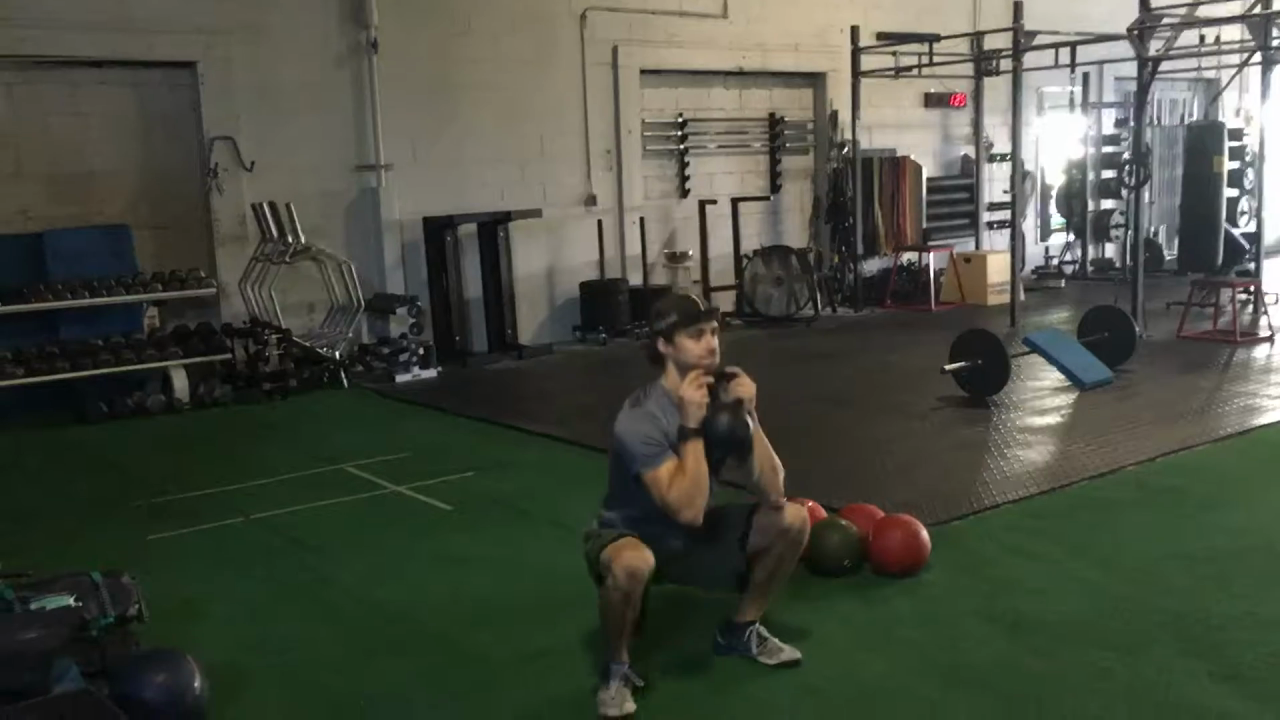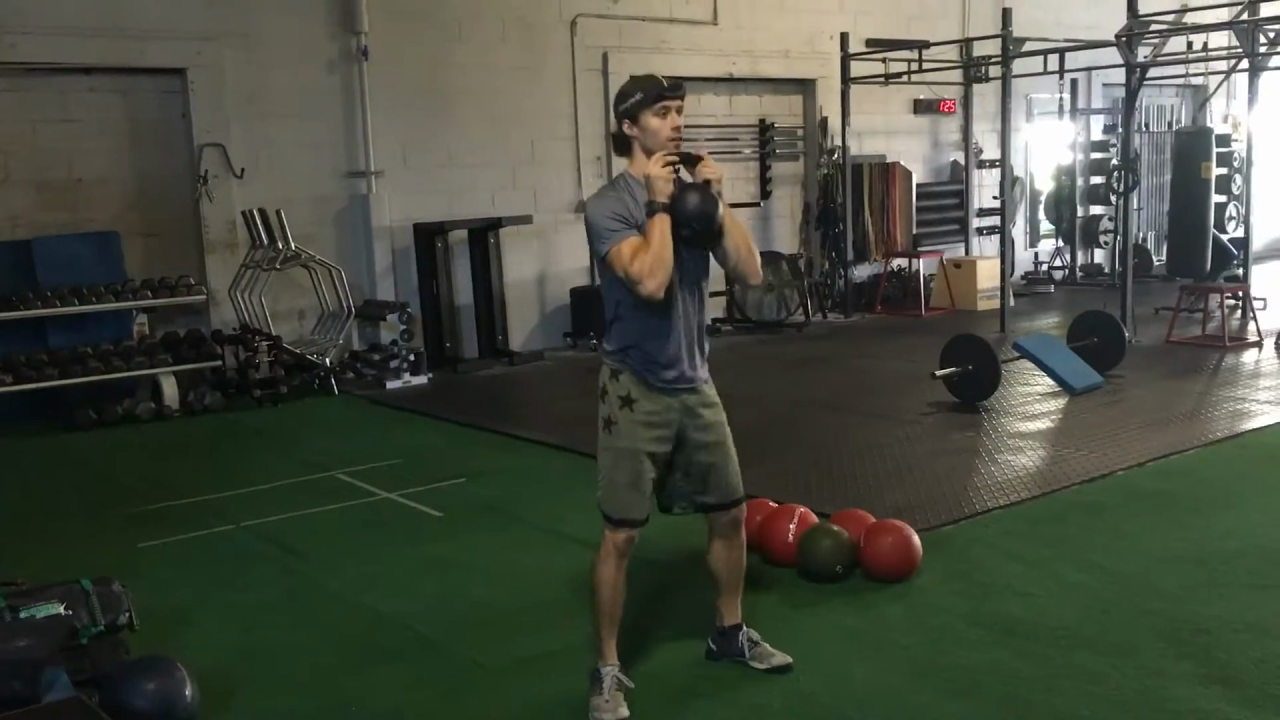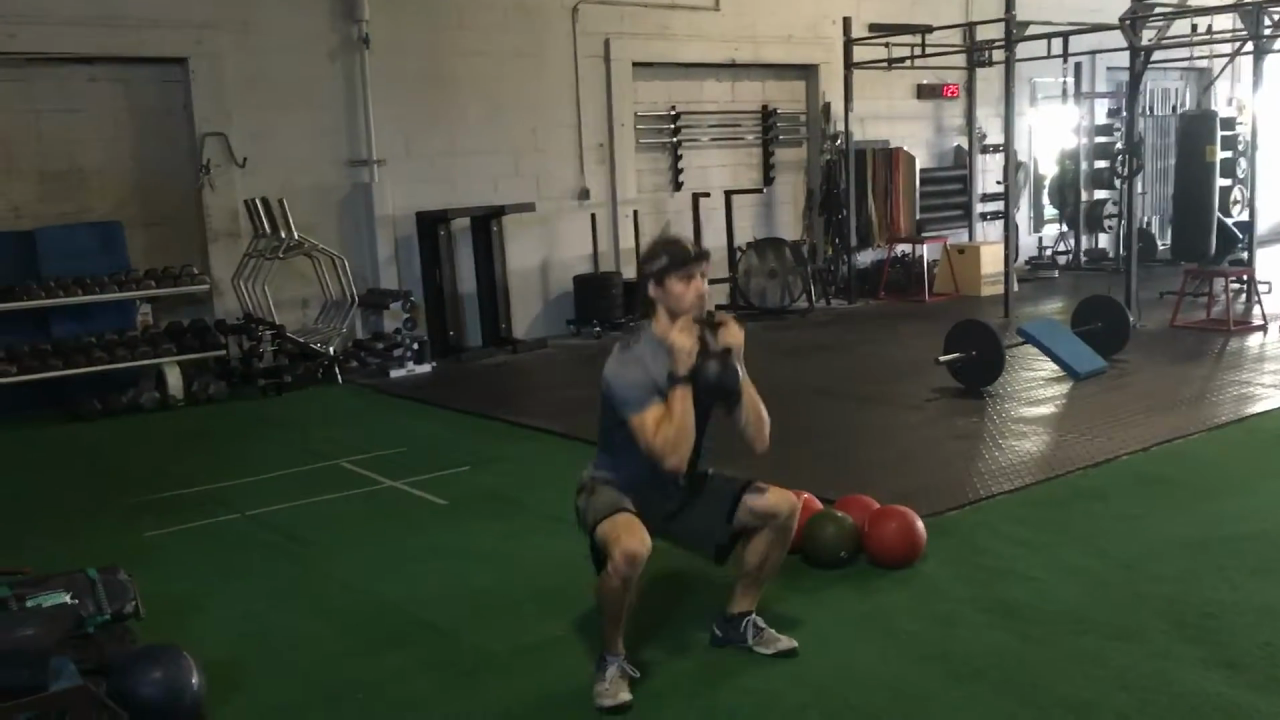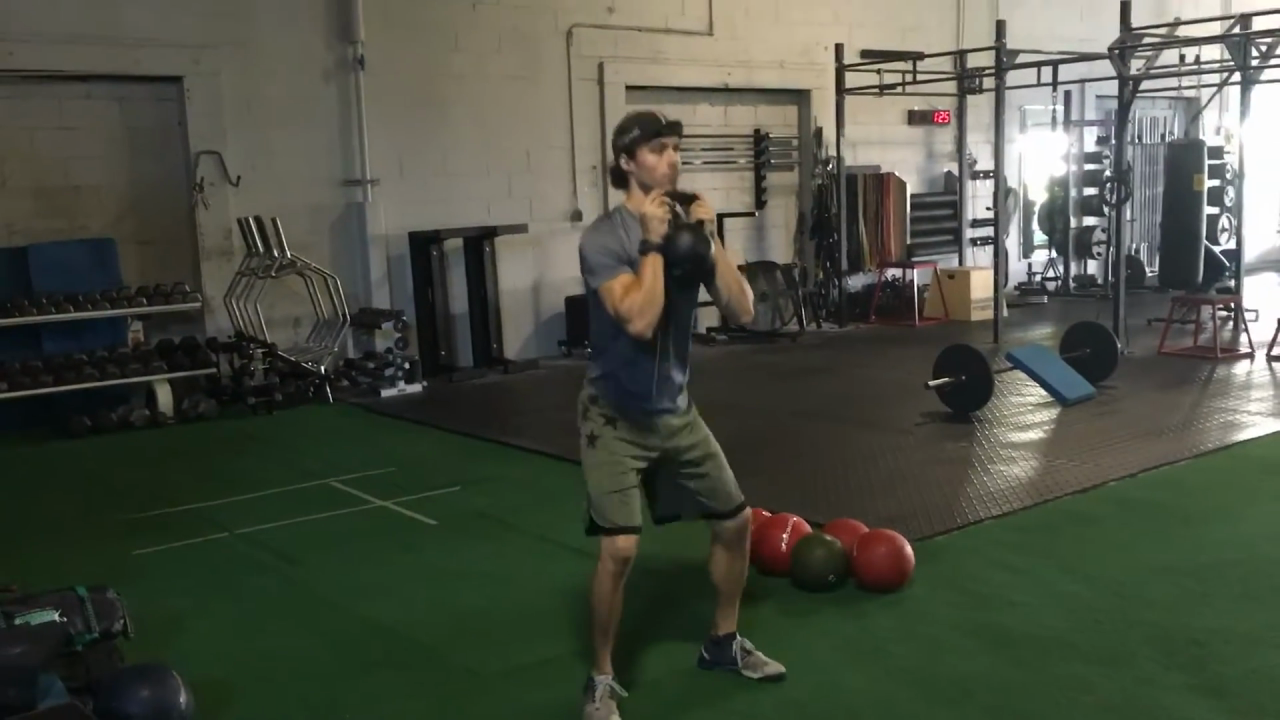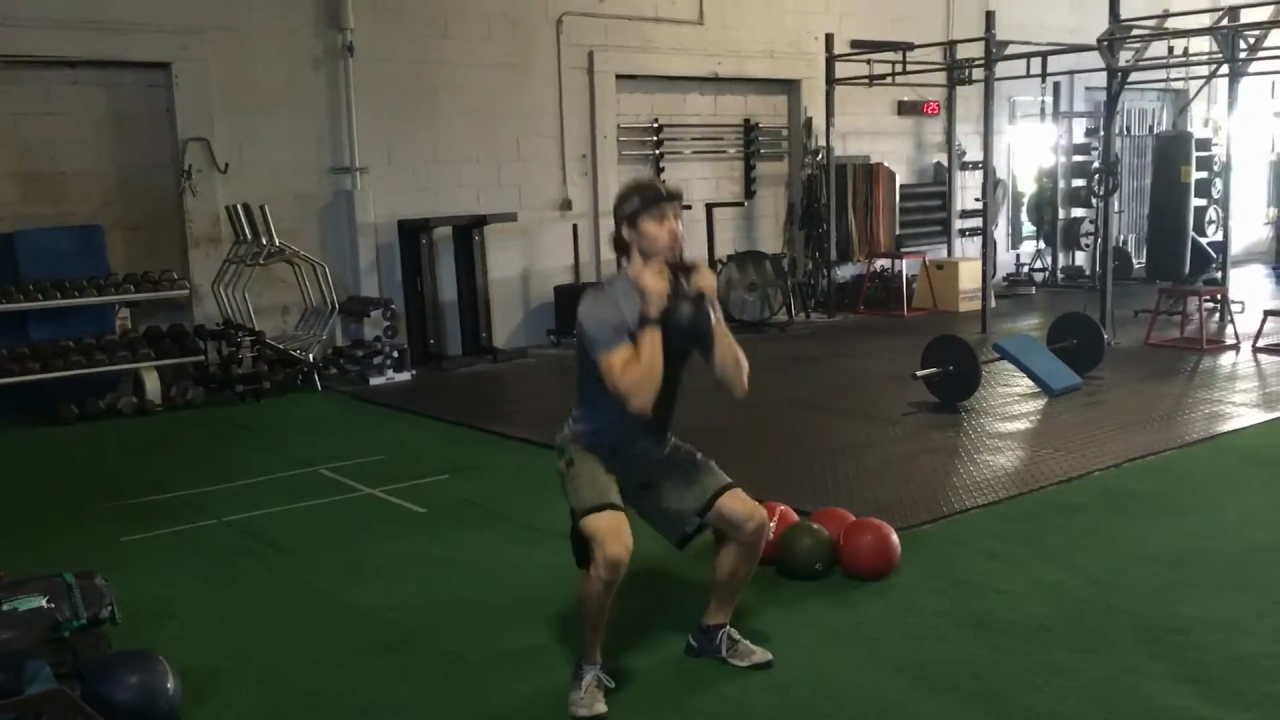
dt=1s
person 1, frame 1
left shoulder: (726, 398)
right shoulder: (640, 420)
left elbow: (772, 490)
right elbow: (688, 510)
left wrist: (748, 416)
right wrist: (691, 425)
left hip: (688, 535)
right hip: (625, 534)
left knee: (792, 523)
right knee: (632, 566)
left ankle: (740, 630)
right ankle: (617, 668)
person 1, frame 2
left shoulder: (693, 188)
right shoulder: (610, 204)
left elbow: (751, 273)
right elbow: (651, 281)
left wrist: (717, 199)
right wrist: (658, 203)
left hip: (695, 386)
right hip: (636, 389)
left knee: (729, 518)
right knee: (621, 536)
left ankle: (730, 635)
person 1, frame 3
left shoulder: (712, 349)
right shoulder: (629, 364)
left elbow: (759, 440)
right elbow: (673, 458)
left wrist: (736, 366)
right wrist: (680, 373)
left hip: (683, 492)
right hip: (616, 491)
left knee: (781, 507)
right knee: (630, 548)
left ankle: (736, 619)
right ankle: (612, 659)
person 1, frame 4
left shoulder: (686, 223)
right shoulder: (603, 237)
left elbow: (741, 310)
right elbow: (638, 320)
left wrist: (710, 240)
right wrist: (652, 242)
left hip: (676, 412)
right hip: (616, 416)
left knee: (735, 523)
right knee: (619, 549)
left ankle: (724, 644)
person 1, frame 5
left shoulder: (688, 297)
right shoulder: (602, 306)
left elbow: (737, 385)
right elbow: (638, 397)
left wrist: (712, 311)
right wrist: (652, 313)
left hip: (657, 452)
right hip: (594, 454)
left knee: (750, 521)
right knee: (613, 550)
left ankle: (711, 632)
right ankle: (589, 668)
